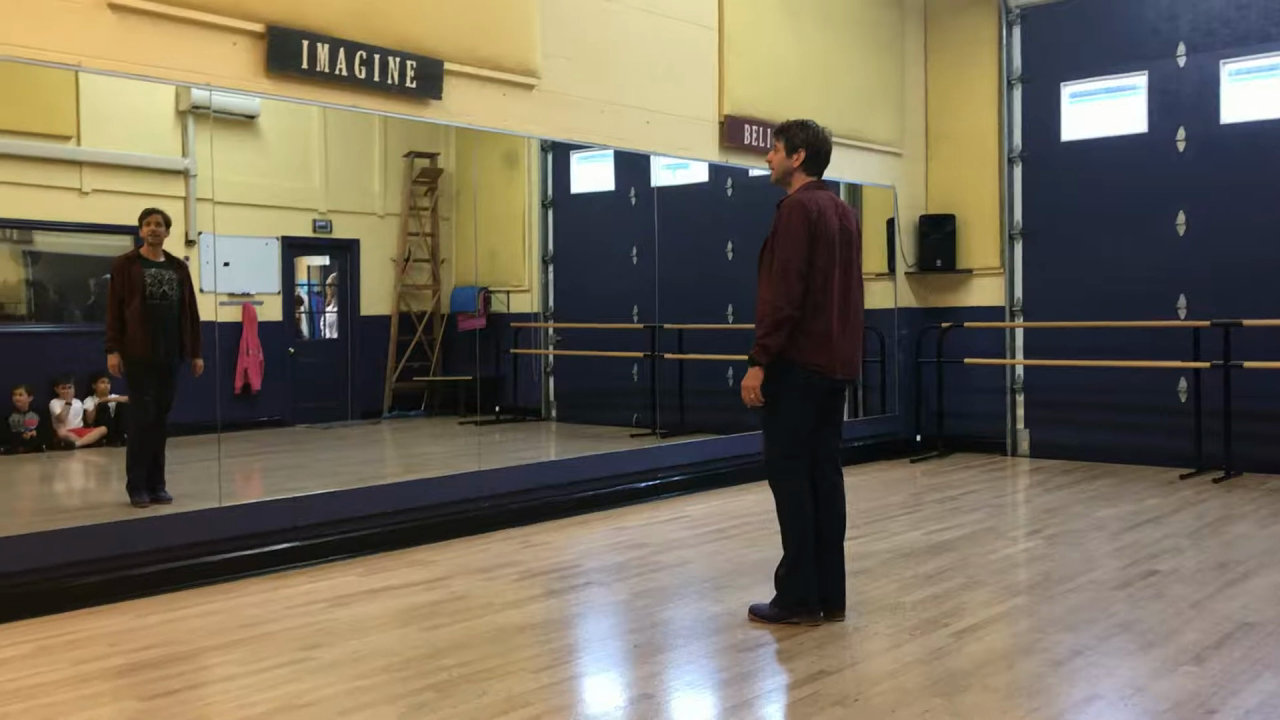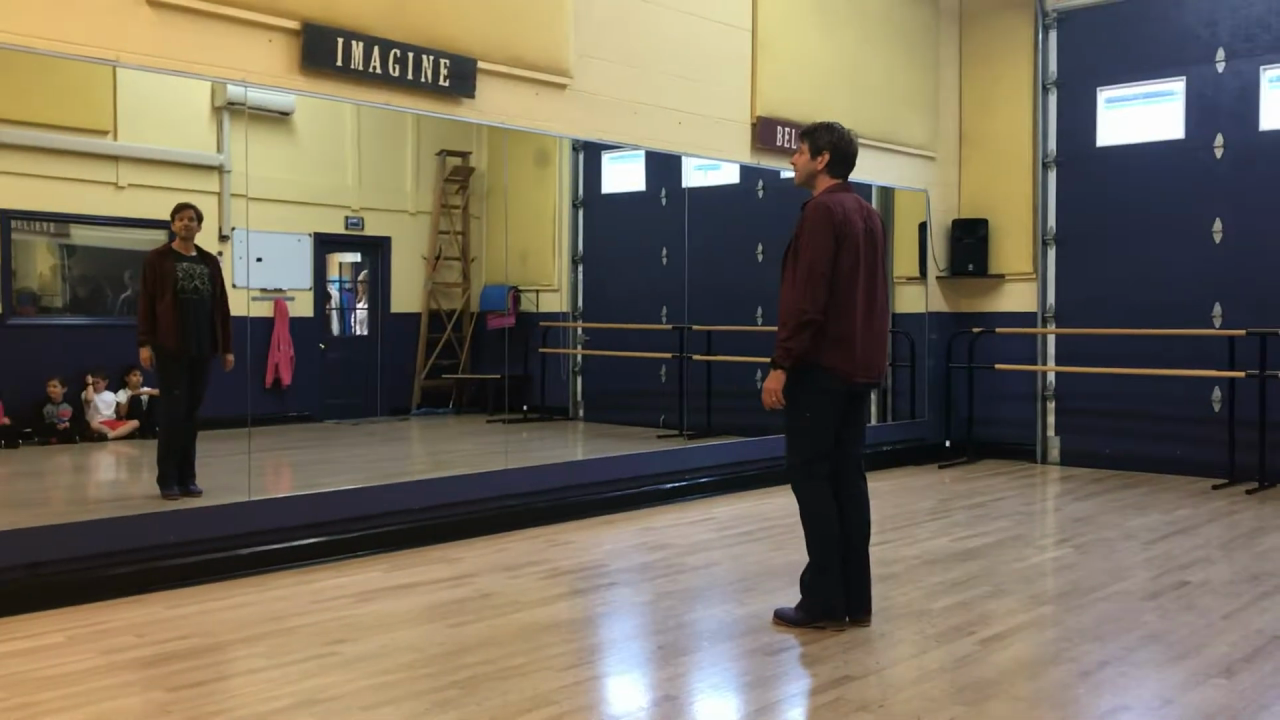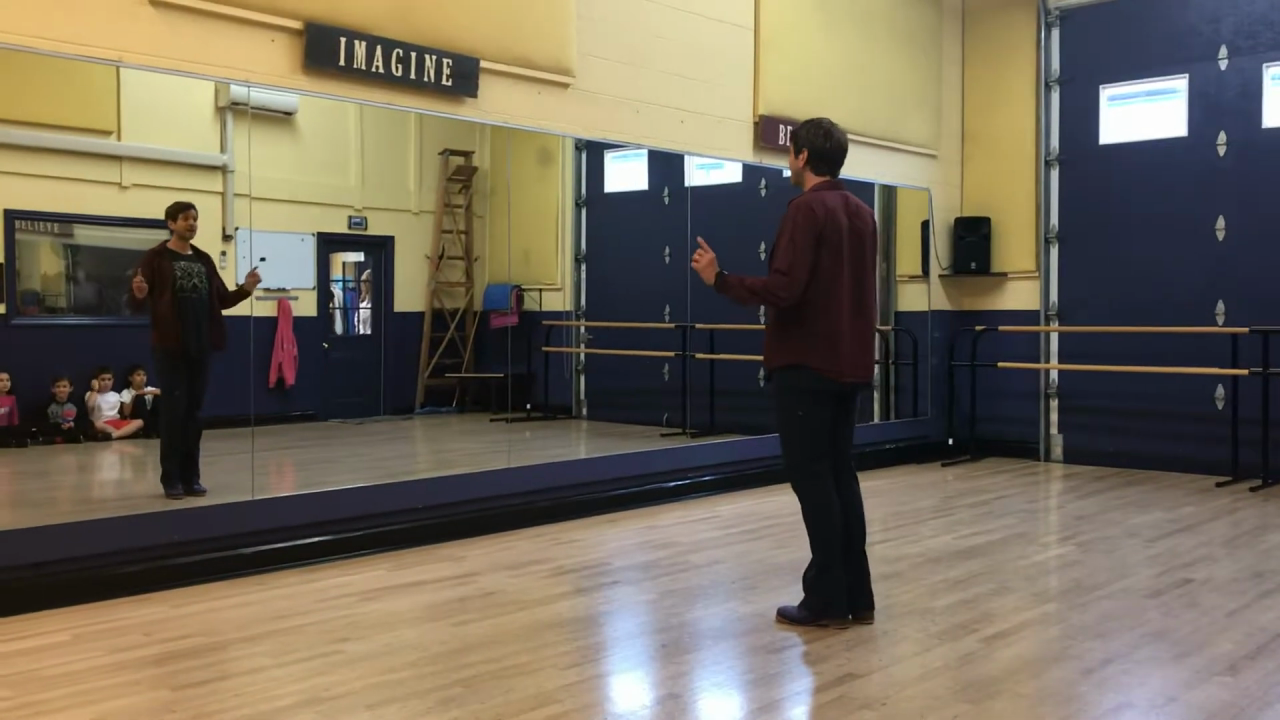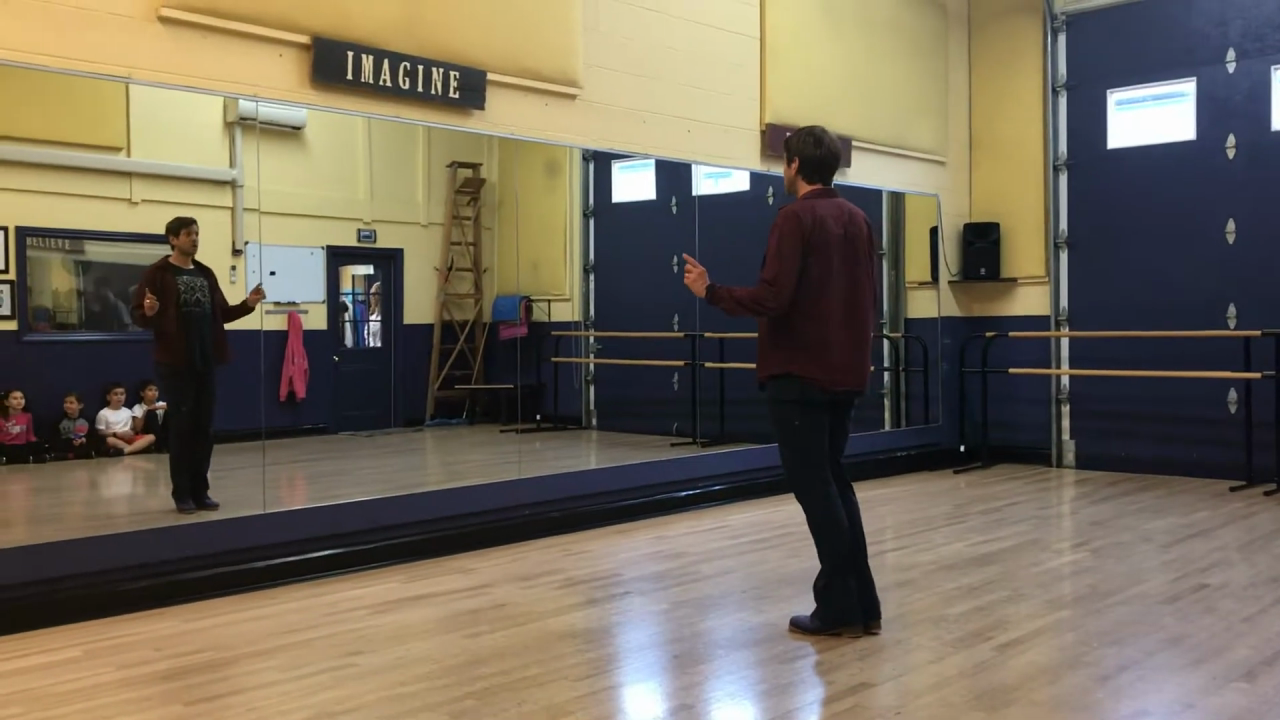
dt=0.7s
person 1, frame 1
left shoulder: (797, 208)
right shoulder: (843, 212)
left elbow: (784, 295)
left wrist: (759, 362)
left hip: (798, 364)
right hip: (836, 362)
left knee: (789, 473)
right knee: (824, 472)
left ankle: (798, 598)
right ankle: (830, 595)
person 1, frame 2
left shoulder: (821, 211)
right shoulder: (869, 215)
left elbow: (807, 299)
left wrist: (780, 364)
left hip: (821, 367)
right hip: (860, 366)
left knee: (811, 477)
right knee: (847, 476)
left ankle: (823, 602)
right ankle: (856, 599)
person 1, frame 3
left shoulder: (807, 209)
right shoulder: (862, 214)
left elbow: (784, 287)
left wrist: (719, 279)
left hip: (806, 365)
right hip: (848, 364)
left knee: (810, 477)
right knee: (839, 474)
left ankle: (826, 599)
right ankle: (856, 596)
person 1, frame 4
left shoulder: (796, 217)
right shoulder: (858, 221)
left elbow: (772, 297)
left wrist: (710, 291)
left hip: (798, 374)
right hip: (844, 374)
left knee: (813, 486)
right knee: (834, 481)
left ankle: (839, 608)
right ankle: (861, 604)
person 2, frame 1
left shoulder: (178, 268)
right shoulder: (125, 265)
left elbow: (190, 312)
right elbow: (114, 310)
left wrist: (196, 352)
right wrist: (113, 349)
left hip: (170, 354)
right hip: (138, 355)
left knee: (160, 419)
right knee: (141, 418)
left ankle: (156, 484)
right ankle: (137, 486)
person 2, frame 2
left shoulder: (210, 262)
right shoulder: (157, 259)
left elbow: (221, 307)
right elbow: (146, 304)
left wrist: (226, 347)
right wrist: (145, 343)
left hip: (202, 349)
right hip: (170, 349)
left knee: (191, 413)
right knee: (172, 412)
left ankle: (187, 477)
right ankle: (168, 479)
person 2, frame 3
left shoulder: (204, 260)
right shoulder: (155, 258)
left elbow: (221, 300)
right elbow: (139, 303)
left wrist: (245, 289)
right wrist: (139, 294)
left hip: (201, 346)
right hip: (171, 347)
left knee: (194, 411)
right knee: (175, 410)
left ankle: (191, 477)
right ankle: (171, 478)
person 2, frame 4
left shoulder: (205, 274)
right shoulder: (158, 273)
left elbow: (221, 313)
right elbow: (139, 316)
left wrist: (248, 304)
right wrist: (148, 312)
left hip: (206, 361)
right hip: (175, 362)
left knee: (203, 427)
right knee: (181, 426)
left ankle: (200, 490)
right ankle: (182, 493)
